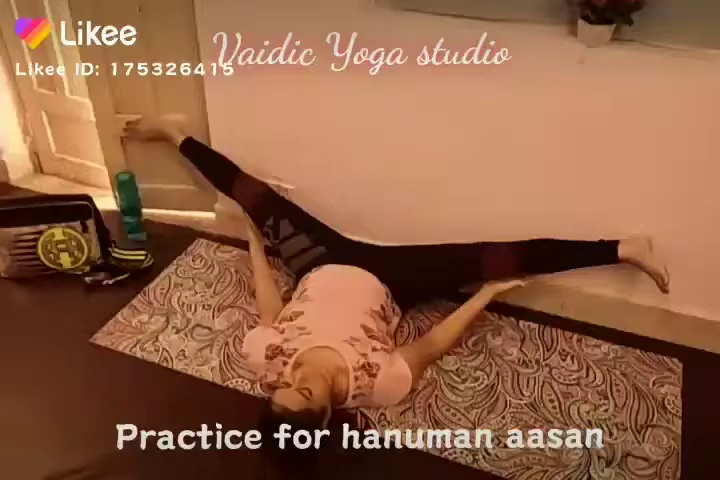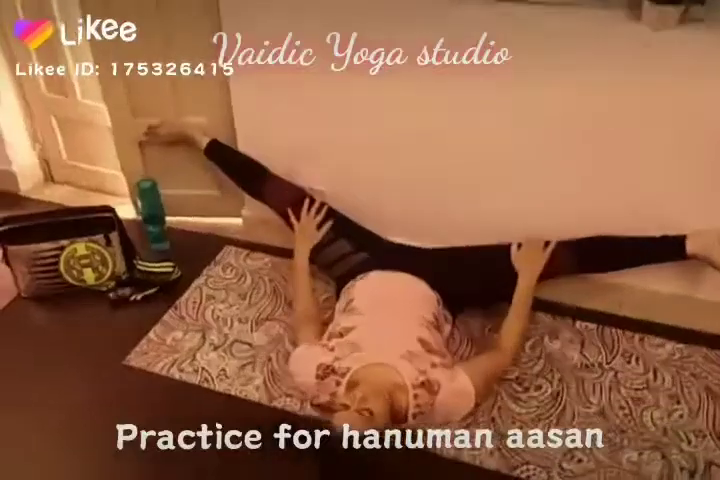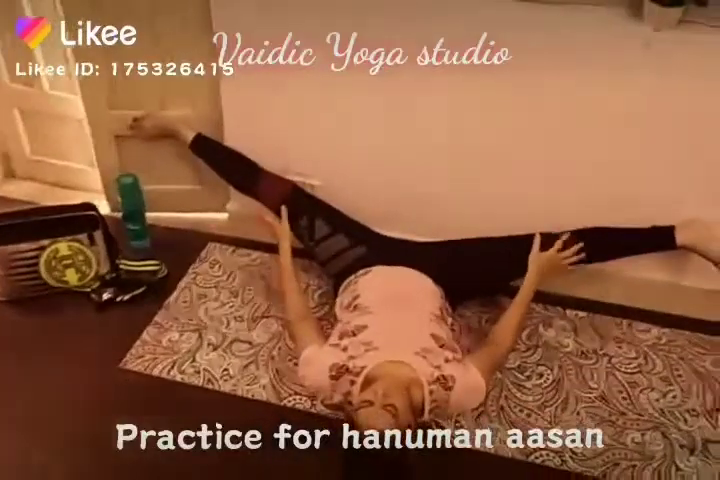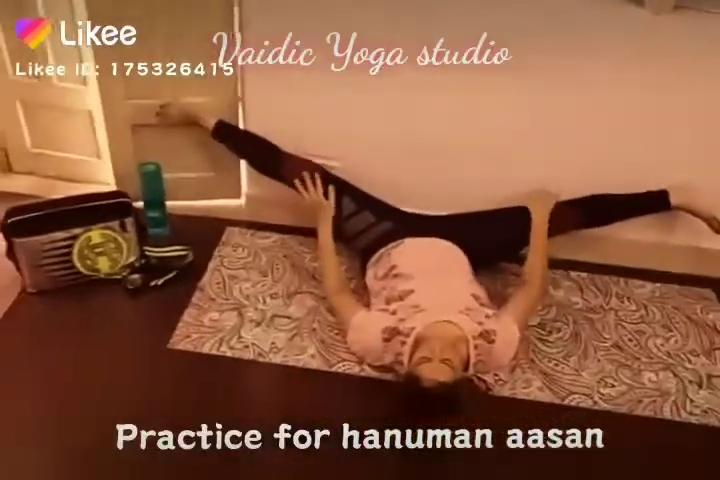
dt=0.7s
person 1, frame 1
left shoulder: (265, 356)
right shoulder: (378, 385)
left elbow: (270, 307)
right elbow: (430, 345)
left wrist: (254, 248)
right wrist: (485, 296)
left hip: (325, 266)
right hip: (383, 281)
left knee: (254, 196)
right knee: (496, 259)
person 1, frame 2
left shoulder: (312, 375)
right shoulder: (440, 402)
left elbow: (306, 319)
right elbow: (503, 353)
left wrist: (300, 251)
right wrist: (527, 278)
left hip: (369, 273)
right hip: (430, 286)
left knee: (288, 199)
right knee: (551, 257)
person 1, frame 3
left shoulder: (326, 376)
right shoulder: (453, 392)
left elbow: (299, 319)
right elbow: (498, 345)
left wrist: (284, 248)
right wrist: (535, 278)
left hip: (365, 270)
right hip: (430, 279)
left knee: (280, 196)
right knee: (551, 246)
person 1, frame 4
left shoulder: (375, 341)
right shoulder: (495, 347)
left elbow: (336, 293)
right elbow: (532, 289)
left wrist: (324, 223)
right wrist: (540, 224)
left hip: (393, 243)
right hip: (451, 245)
left knee: (305, 175)
right knee: (558, 215)
